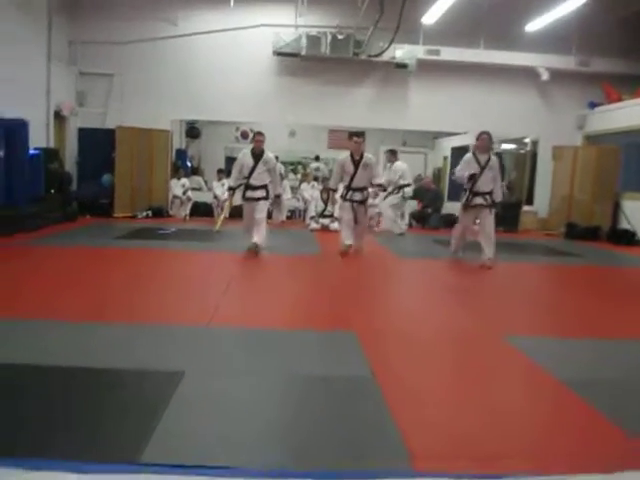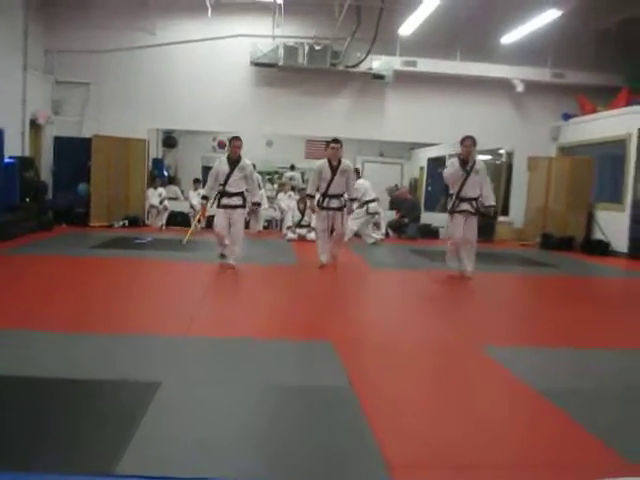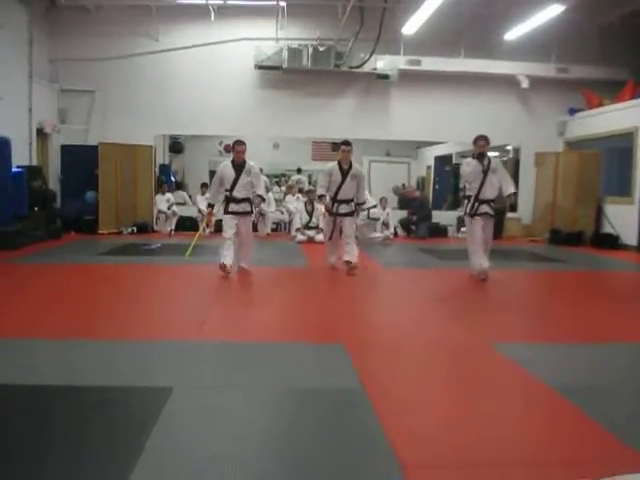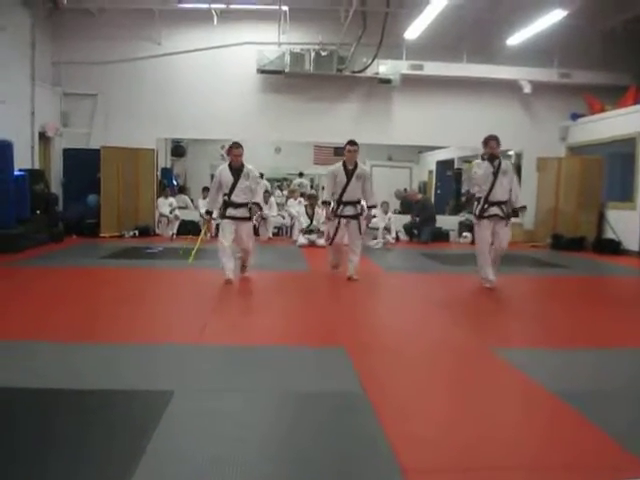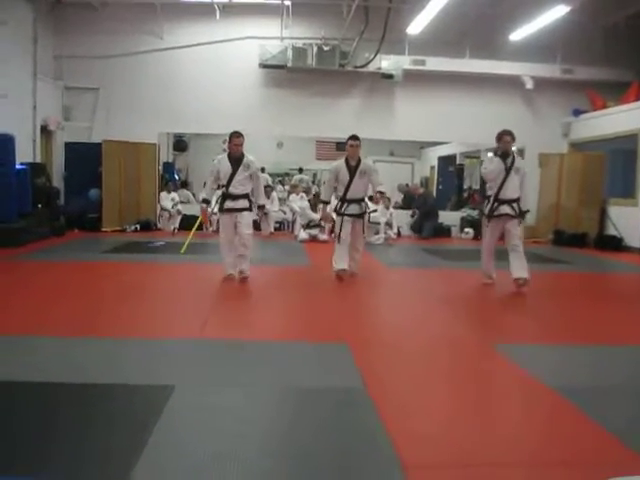
dt=0.2s
person 1, frame 1
left shoulder: (494, 161)
right shoulder: (468, 158)
left elbow: (497, 181)
right elbow: (458, 173)
left wrist: (497, 199)
right wrist: (468, 175)
left hip: (487, 200)
right hip: (470, 198)
left knee: (488, 230)
right knee: (463, 228)
left ankle: (488, 258)
right ankle: (455, 249)
person 1, frame 2
left shoulder: (480, 165)
right shoulder: (454, 162)
left elbow: (486, 186)
right elbow: (448, 178)
left wrist: (489, 204)
right wrist: (460, 165)
left hip: (472, 205)
right hip: (456, 204)
left knee: (470, 239)
right knee: (456, 237)
left ankle: (466, 268)
right ankle: (453, 264)
person 1, frame 3
left shoulder: (496, 164)
right shoulder: (468, 162)
left elbow: (505, 180)
right elbow: (467, 177)
left wrist: (510, 193)
right wrist: (477, 161)
left hip: (489, 207)
right hip: (473, 207)
left knee: (486, 241)
right knee: (475, 240)
left ankle: (479, 268)
right ankle: (481, 269)
person 1, frame 4
left shoulder: (507, 165)
right shoulder: (478, 164)
left elbow: (514, 186)
right elbow: (478, 179)
left wrist: (518, 205)
right wrist: (488, 162)
left hip: (501, 209)
right hip: (483, 209)
left knee: (501, 245)
right knee: (483, 245)
left ankle: (488, 272)
right ankle: (487, 277)
person 1, frame 5
left shoulder: (519, 163)
right shoulder: (490, 160)
left elbow: (522, 187)
right elbow: (488, 175)
left wrist: (523, 208)
right wrist: (500, 159)
left hip: (513, 208)
right hip: (494, 207)
left knee: (516, 243)
right knee: (488, 244)
left ankle: (520, 276)
right ankle: (488, 274)
person 2, frame 1
left shoulder: (269, 158)
right shoulder: (244, 155)
left elbow: (275, 177)
right elbow: (236, 172)
left wrist: (277, 194)
right wrist: (231, 188)
left hip: (262, 192)
right hip: (248, 191)
left knee: (260, 219)
right knee: (248, 221)
left ankle: (257, 244)
right ankle: (253, 242)
person 2, frame 2
left shoulder: (246, 165)
right shoulder: (220, 163)
left elbow: (253, 185)
right elbow: (211, 181)
left wrist: (255, 202)
right wrist: (205, 199)
left hip: (238, 201)
right hip: (223, 200)
left knee: (236, 232)
right knee: (219, 229)
left ankle: (231, 259)
right ankle: (225, 249)
person 2, frame 3
left shoulder: (252, 168)
right shoulder: (224, 167)
left elbow: (259, 185)
right elbow: (215, 187)
left wrist: (259, 197)
right wrist: (210, 206)
left hip: (246, 207)
right hip: (230, 207)
left knee: (245, 238)
right knee: (227, 235)
left ankle: (243, 264)
right ankle: (226, 264)
person 2, frame 4
left shoulder: (251, 171)
right shoulder: (221, 171)
left elbow: (258, 189)
right elbow: (214, 193)
left wrist: (256, 205)
right wrist: (209, 213)
left hip: (245, 212)
right hip: (227, 212)
left knee: (247, 245)
right knee: (225, 243)
left ankle: (244, 262)
right ankle: (228, 274)
person 2, frame 5
left shoulder: (251, 162)
right shoulder: (219, 161)
left elbow: (257, 185)
right elbow: (211, 183)
left wrist: (261, 205)
right wrist: (205, 203)
left hip: (244, 204)
right hip: (226, 204)
left knee: (245, 237)
right knee: (226, 239)
left ankle: (243, 269)
right ankle: (230, 270)
person 3, frame 1
left shoulder: (370, 160)
right shoulder: (343, 160)
left elbow: (376, 176)
right elbow: (336, 177)
left wrist: (377, 188)
right wrist: (332, 194)
left hip: (362, 194)
right hip: (348, 194)
left knee: (362, 223)
right knee: (346, 220)
left ankle: (358, 245)
right ankle: (347, 246)
person 3, frame 2
left shoulder: (348, 166)
right shoulder: (320, 166)
left elbow: (350, 186)
right elbow: (313, 184)
left wrist: (351, 203)
right wrist: (311, 201)
left hip: (339, 202)
right hip: (324, 202)
left knee: (339, 231)
right knee: (322, 231)
left ankle: (333, 252)
right ankle: (323, 259)
person 3, frame 3
left shoulder: (358, 171)
right shoulder: (330, 169)
left elbow: (360, 191)
right elbow: (322, 186)
left wrist: (359, 207)
right wrist: (324, 200)
left hip: (349, 208)
right hip: (333, 206)
left knee: (349, 236)
right knee: (332, 237)
left ankle: (350, 263)
right ankle: (333, 261)
person 3, frame 4
left shoulder: (364, 171)
right shoulder: (334, 170)
left elbow: (368, 192)
right elbow: (328, 189)
left wrist: (369, 211)
right wrist: (328, 208)
left hip: (355, 210)
right hip: (339, 209)
left knee: (355, 242)
right knee: (336, 240)
left ankle: (352, 271)
right ankle: (335, 262)
person 3, frame 5
left shoulder: (369, 167)
right shoulder: (337, 167)
left elbow: (377, 183)
right elbow: (328, 187)
right wrist: (324, 209)
left hip: (360, 207)
right hip: (343, 207)
left knee: (358, 241)
right knee: (342, 239)
left ankle: (353, 268)
right ankle: (340, 269)
